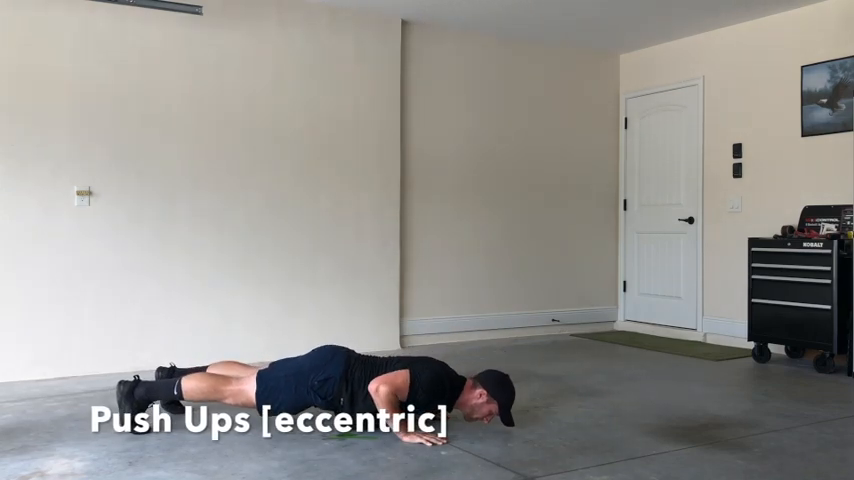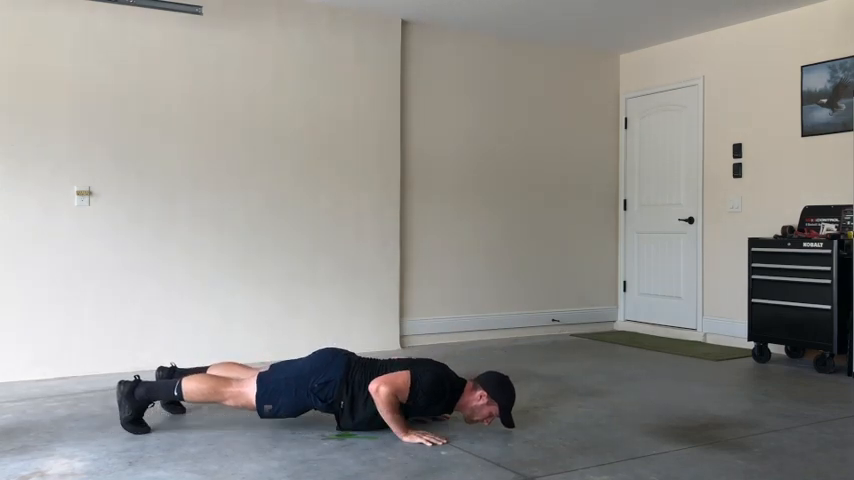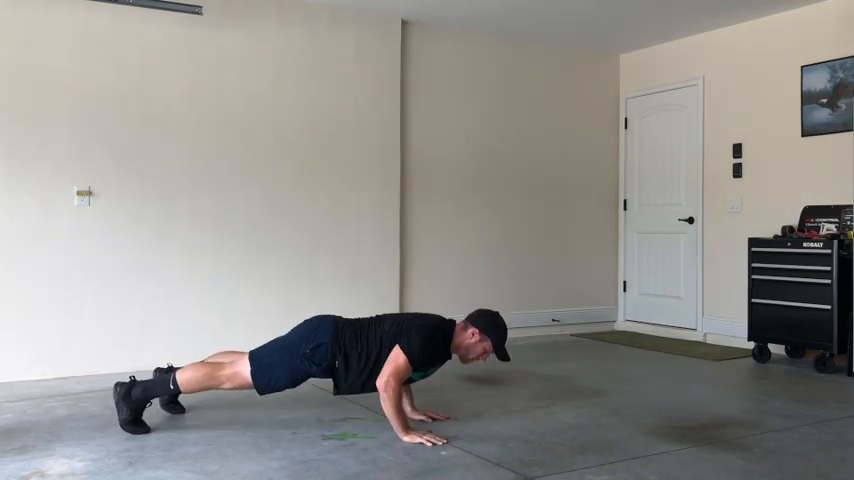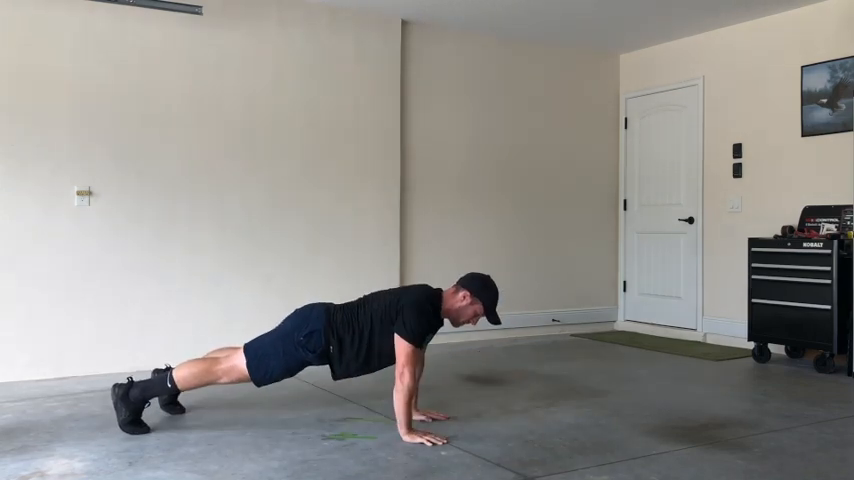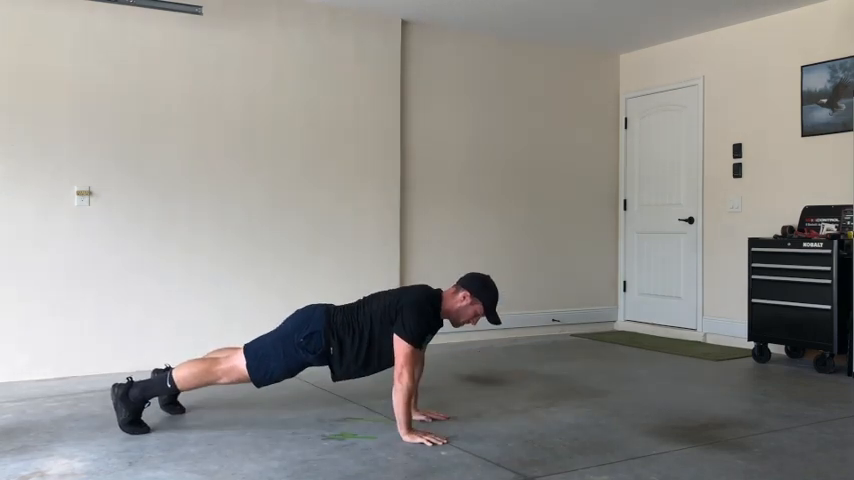
dt=0.4s
person 1, frame 1
left shoulder: (444, 381)
right shoulder: (436, 385)
right elbow: (379, 387)
left wrist: (418, 410)
right wrist: (405, 431)
left hip: (334, 367)
right hip: (327, 377)
left knee: (248, 377)
right knee: (234, 390)
left ankle: (173, 375)
right ankle: (140, 391)
person 1, frame 2
left shoulder: (444, 385)
right shoulder: (438, 387)
right elbow: (380, 388)
left wrist: (420, 411)
right wrist: (405, 432)
left hip: (336, 370)
right hip: (329, 381)
left knee: (252, 377)
right knee: (235, 393)
left ankle: (175, 375)
right ankle: (140, 391)
person 1, frame 3
left shoulder: (439, 336)
right shoulder: (429, 337)
left elbow: (397, 368)
right elbow: (386, 382)
left wrist: (413, 408)
right wrist: (404, 431)
left hip: (329, 341)
right hip: (323, 345)
left knee: (244, 363)
right knee: (232, 375)
left ankle: (169, 376)
right ankle: (136, 391)
person 1, frame 4
left shoulder: (429, 306)
right shoulder: (420, 308)
left elbow: (415, 361)
right elbow: (405, 372)
left wrist: (415, 409)
right wrist: (406, 431)
left hip: (319, 330)
right hip: (315, 334)
left knee: (238, 359)
right knee: (229, 369)
left ankle: (167, 383)
right ankle: (135, 393)
person 1, frame 5
left shoulder: (429, 307)
right shoulder: (419, 309)
left elbow: (415, 360)
right elbow: (403, 372)
left wrist: (414, 408)
right wrist: (406, 430)
left hip: (320, 332)
right hip: (315, 335)
left knee: (239, 358)
right knee: (230, 369)
left ankle: (166, 381)
right ankle: (135, 393)
